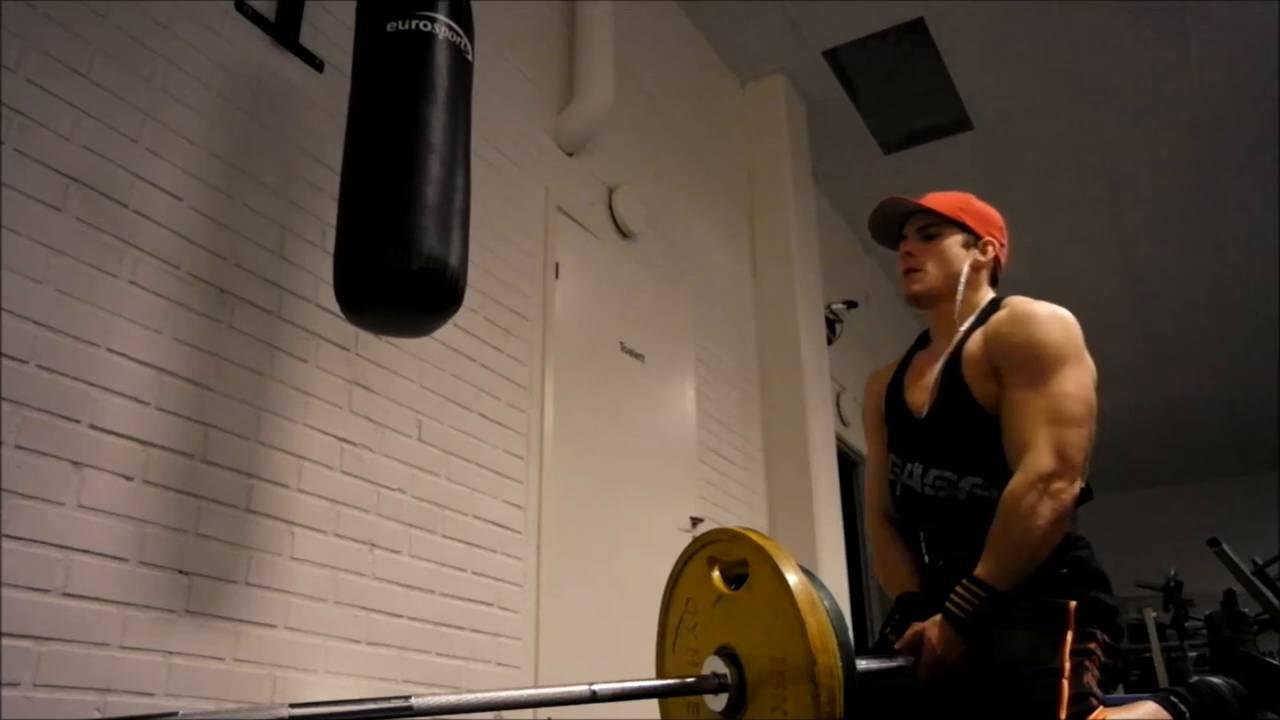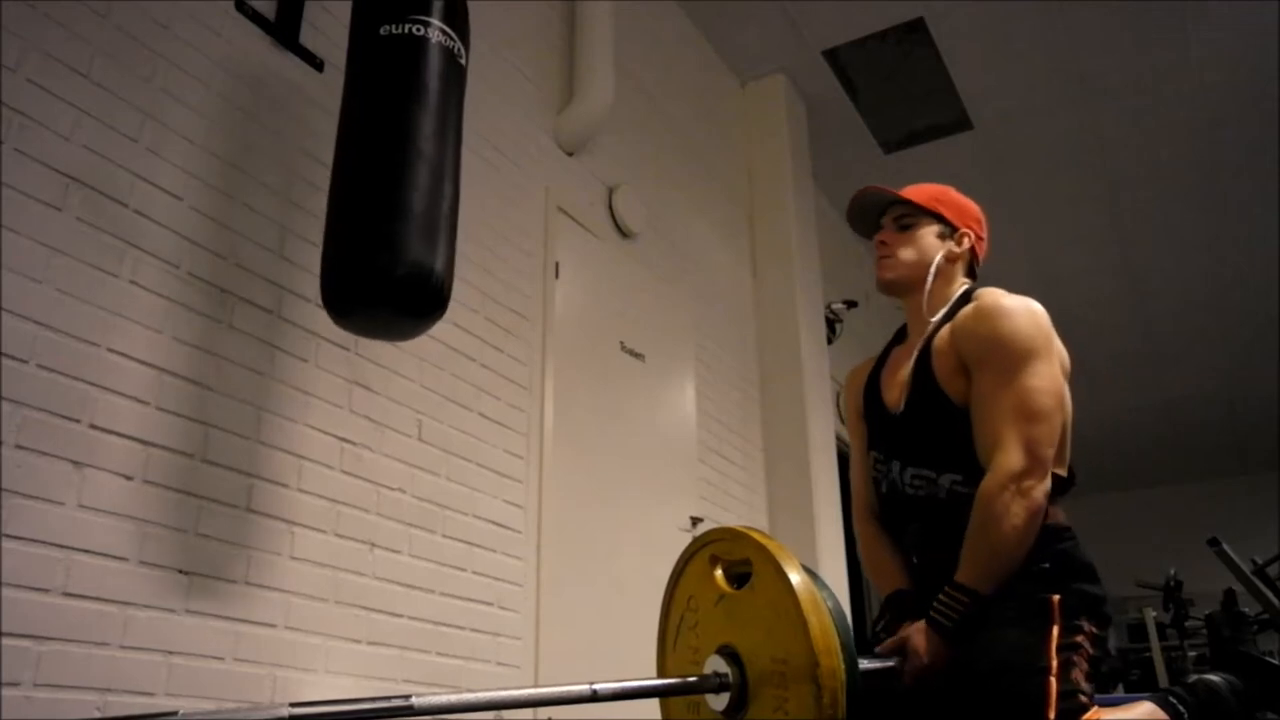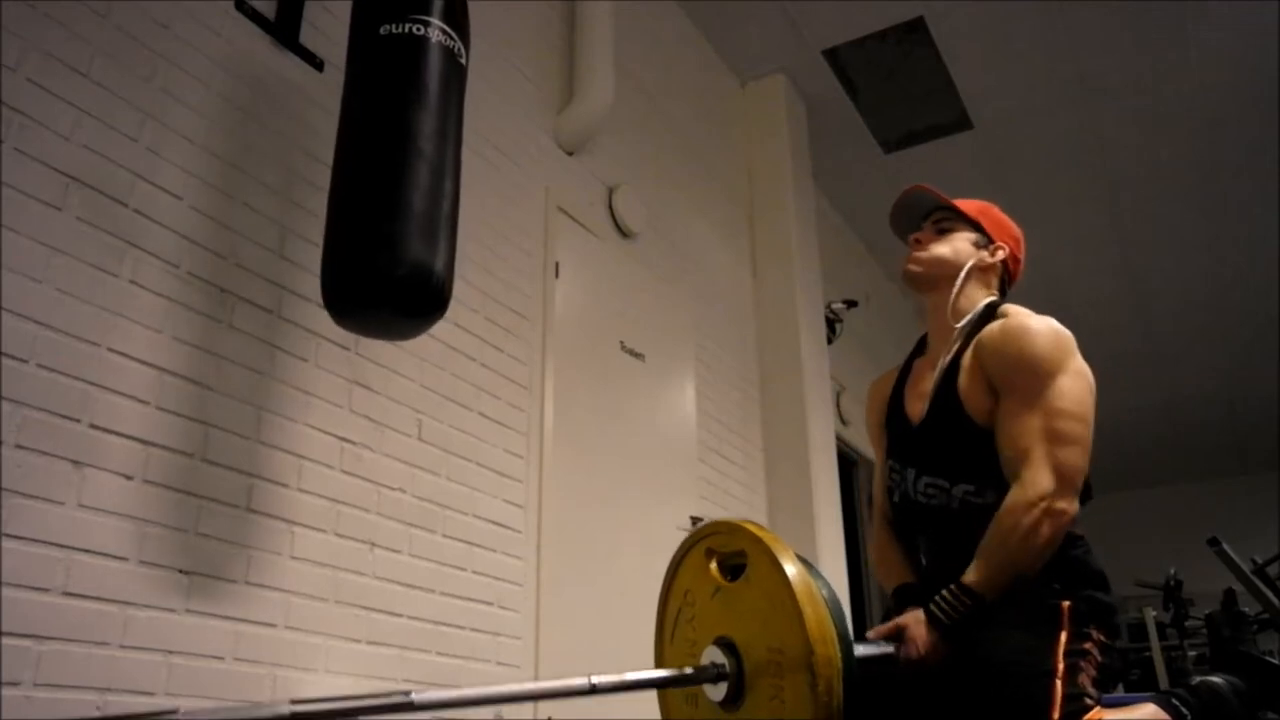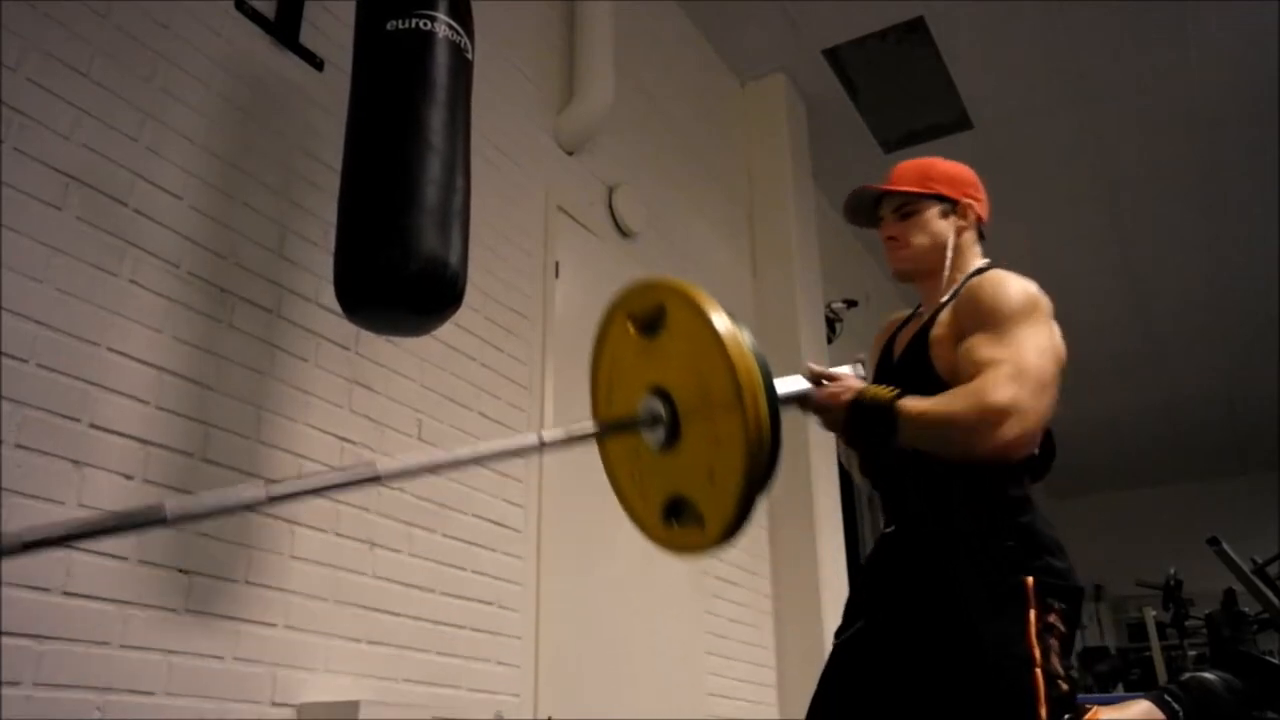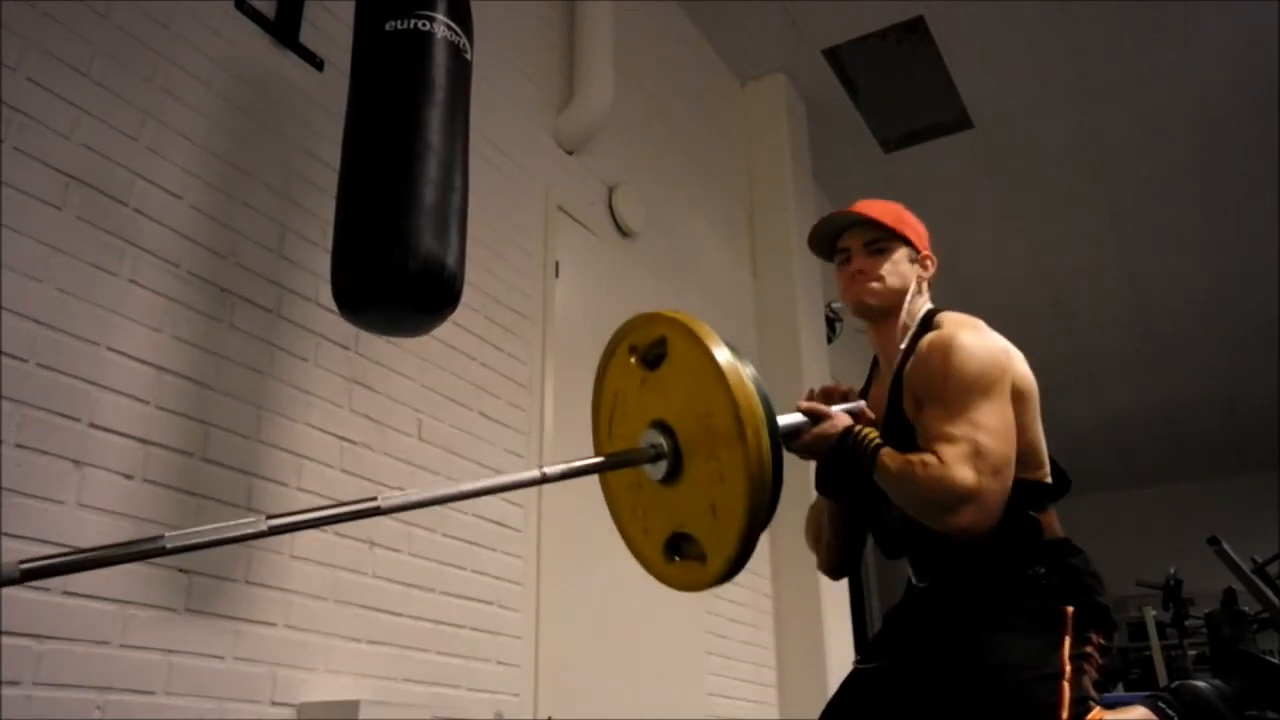
dt=0.5s
person 1, frame 1
left shoulder: (1030, 329)
right shoulder: (887, 386)
left elbow: (1050, 482)
right elbow: (882, 514)
left wrist: (964, 614)
right wrist: (912, 610)
left hip: (1037, 596)
right hip: (938, 601)
person 1, frame 2
left shoulder: (999, 322)
right shoulder: (867, 380)
left elbow: (1021, 481)
right elbow: (869, 512)
left wrist: (949, 618)
right wrist: (904, 610)
left hip: (1028, 588)
right hip: (930, 597)
person 1, frame 3
left shoulder: (1022, 342)
right shoulder: (888, 392)
left elbow: (1050, 496)
right elbow: (887, 518)
left wrist: (948, 612)
right wrist: (910, 605)
left hip: (1038, 600)
right hip: (944, 603)
person 1, frame 4
left shoulder: (1000, 297)
right shoulder: (896, 333)
left elbow: (1003, 420)
left wrist: (870, 406)
right wrist: (849, 411)
left hip: (996, 563)
right hip: (906, 569)
person 1, frame 5
left shoulder: (958, 349)
right shoulder: (863, 399)
left elbow: (970, 503)
right elbow: (835, 558)
left wrist: (857, 448)
right wrist: (834, 465)
left hip: (1031, 599)
right hip: (938, 607)
